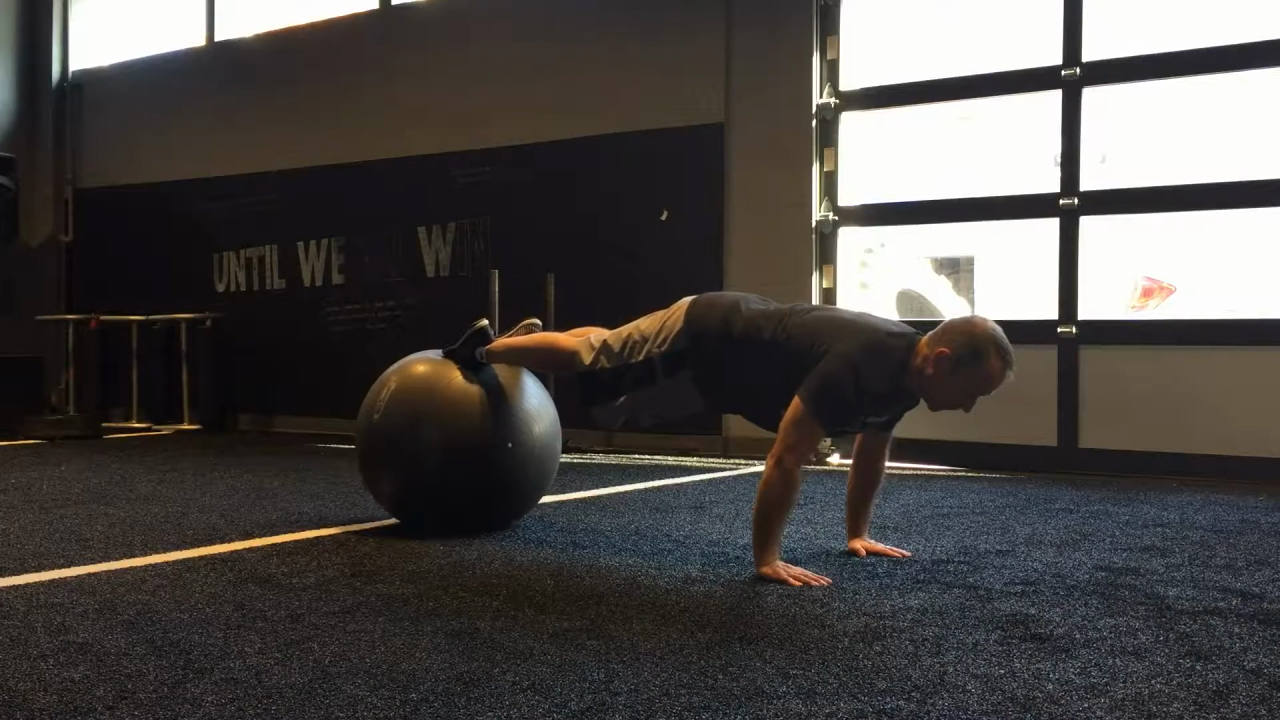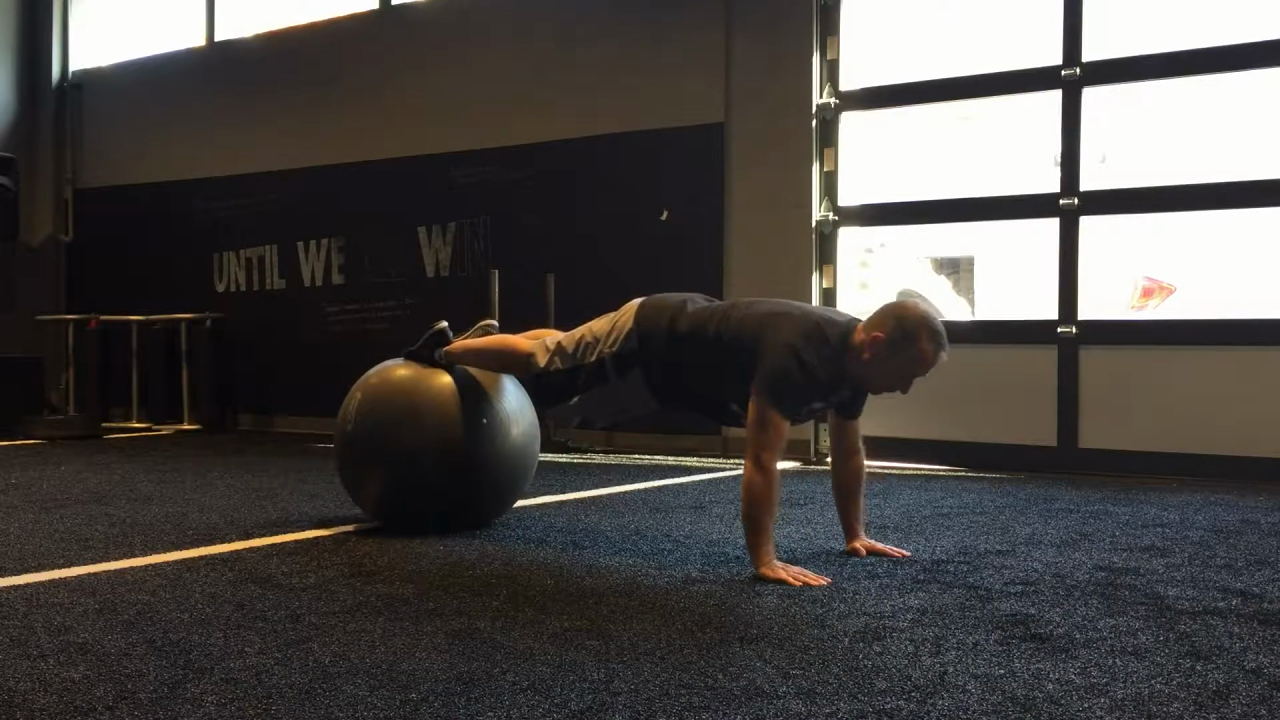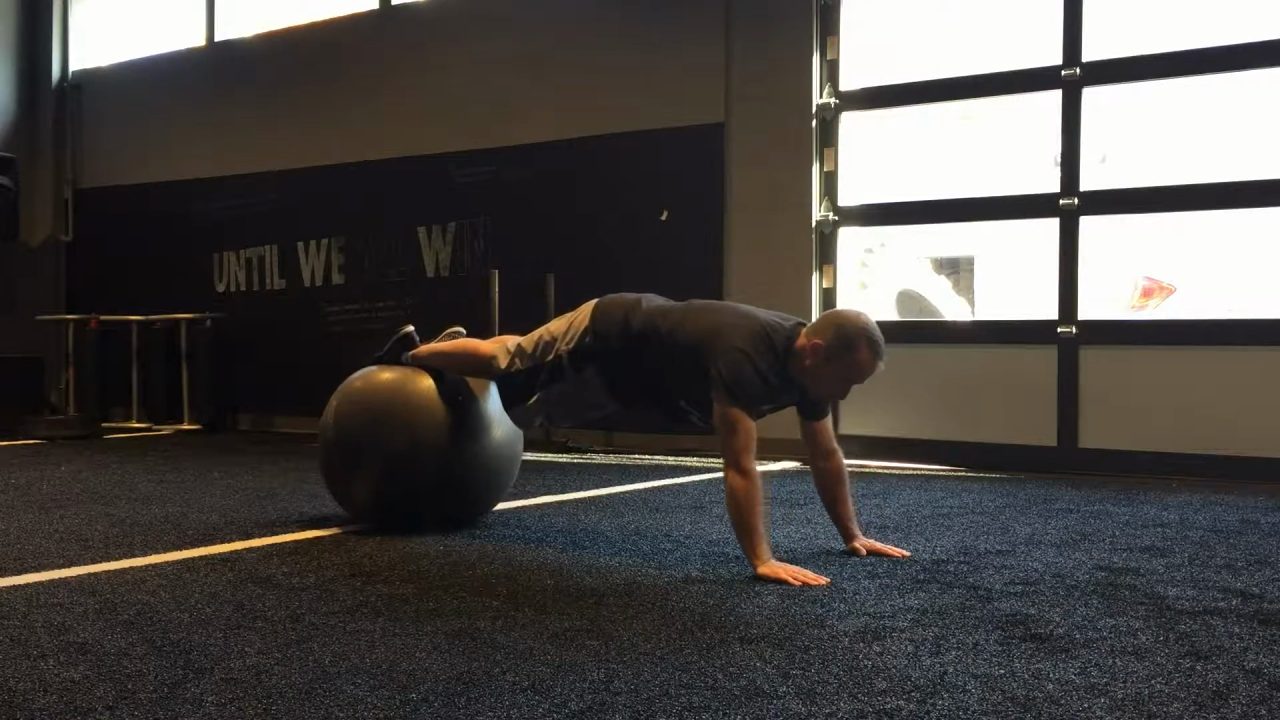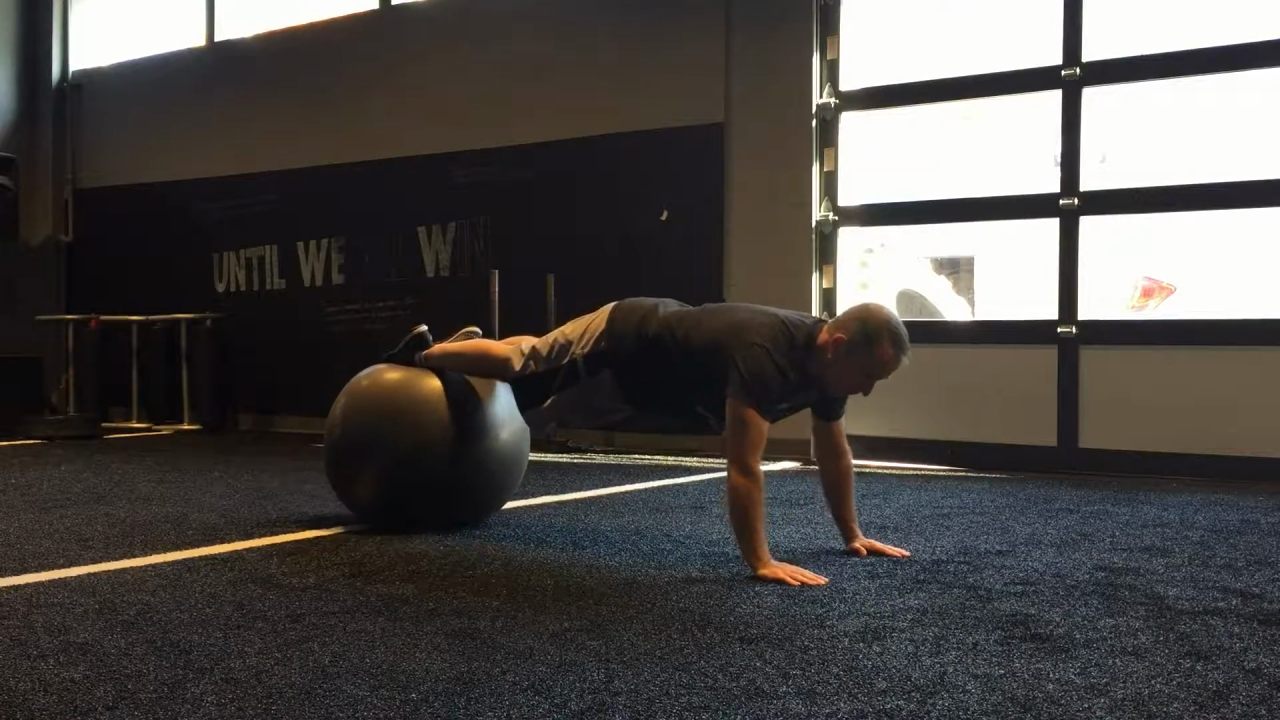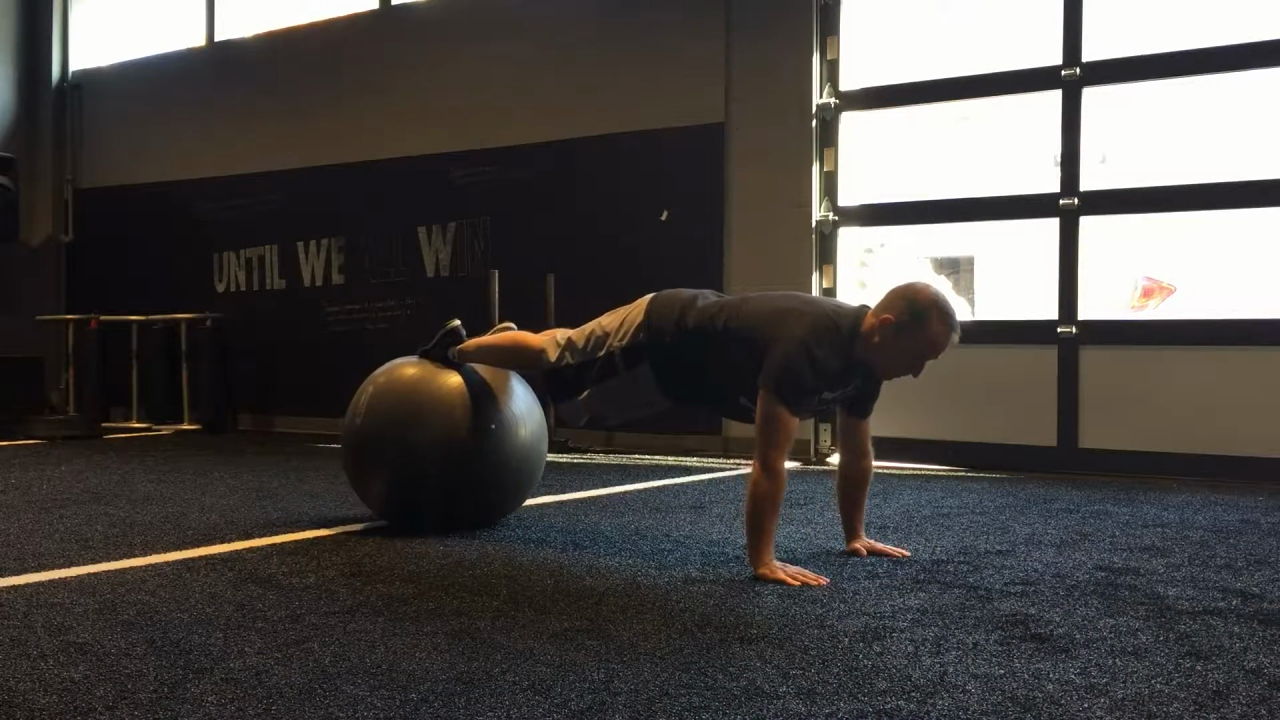
dt=1s
person 1, frame 1
left shoulder: (905, 371)
right shoulder: (860, 365)
left elbow: (871, 450)
right elbow: (785, 460)
left wrist: (857, 533)
right wrist: (766, 559)
left hip: (735, 329)
right hip: (697, 340)
left knee: (604, 346)
right knee: (584, 359)
left ankle: (532, 332)
right ankle: (485, 347)
person 1, frame 2
left shoulder: (855, 358)
right shoulder: (800, 352)
left elbow: (846, 451)
right elbow: (762, 460)
left wrist: (855, 535)
right wrist: (764, 560)
left hip: (686, 328)
right hip: (646, 341)
left knee: (560, 347)
right knee: (540, 364)
left ankle: (485, 336)
right ankle: (444, 347)
person 1, frame 3
left shoulder: (809, 361)
right shoulder: (746, 355)
left elbow: (826, 456)
right elbow: (740, 465)
left wrist: (852, 535)
right wrist: (761, 560)
left hip: (644, 325)
right hip: (603, 340)
left knee: (519, 360)
right knee: (504, 366)
left ankle: (455, 339)
right ankle: (413, 350)
person 1, frame 4
left shoulder: (826, 362)
right shoulder: (767, 353)
left elbow: (834, 455)
right elbow: (743, 465)
left wrist: (852, 535)
right wrist: (760, 560)
left hip: (657, 337)
right hip: (620, 345)
left knee: (533, 361)
right knee: (520, 368)
left ankle: (470, 340)
right ankle: (425, 351)
person 1, frame 5
left shoulder: (865, 356)
right shoulder: (807, 343)
left elbow: (856, 452)
right elbow: (769, 460)
left wrist: (855, 535)
right wrist: (763, 560)
left hip: (688, 347)
right hip: (657, 338)
left knee: (565, 356)
right knee: (552, 359)
left ankle: (504, 334)
right ankle: (457, 346)
